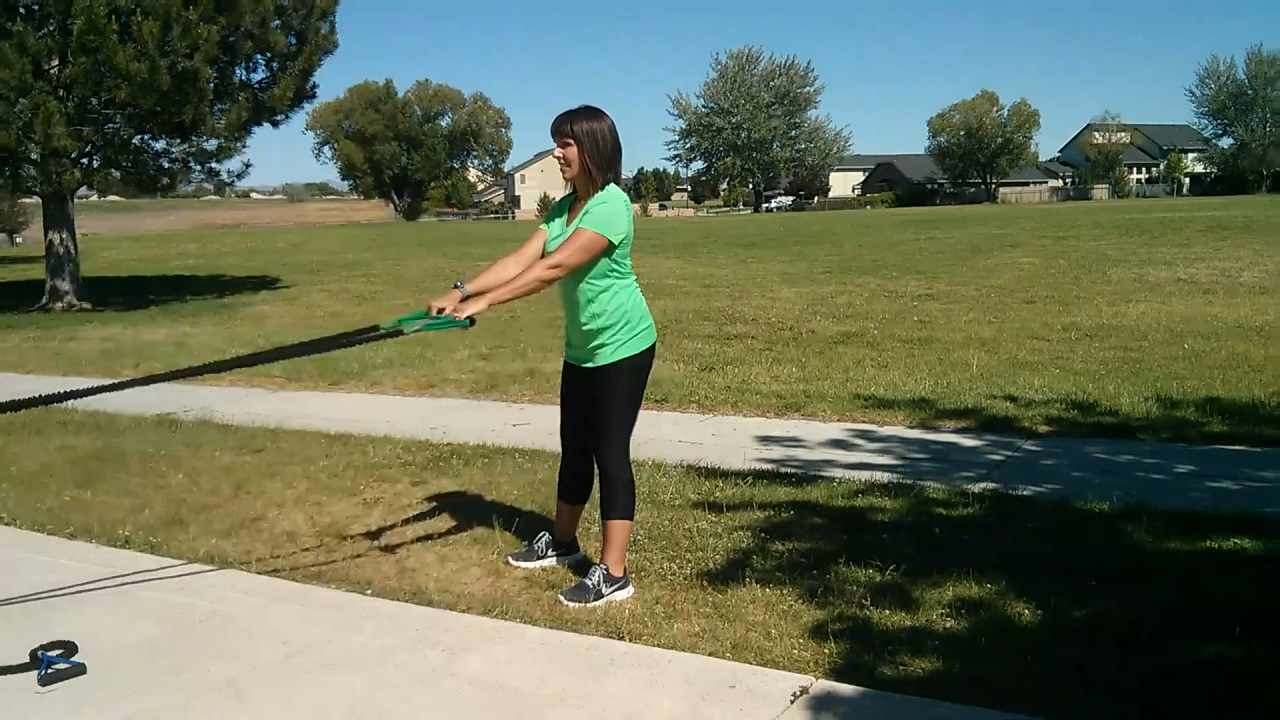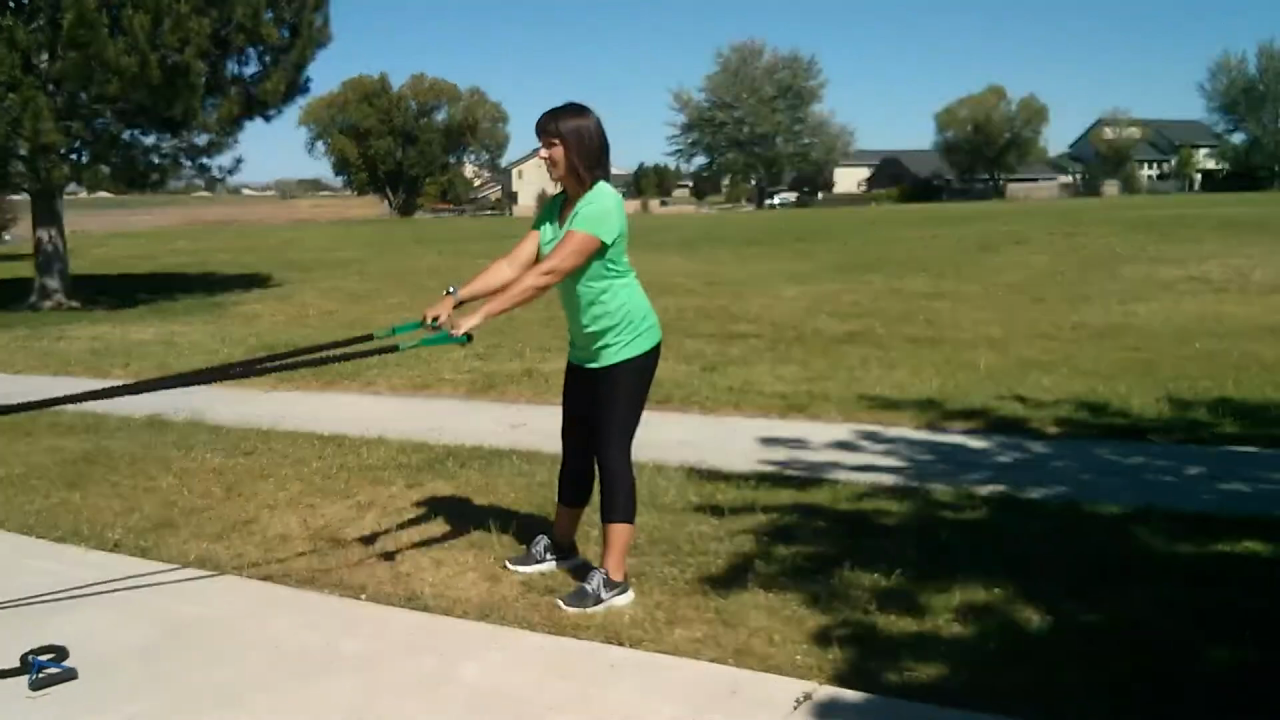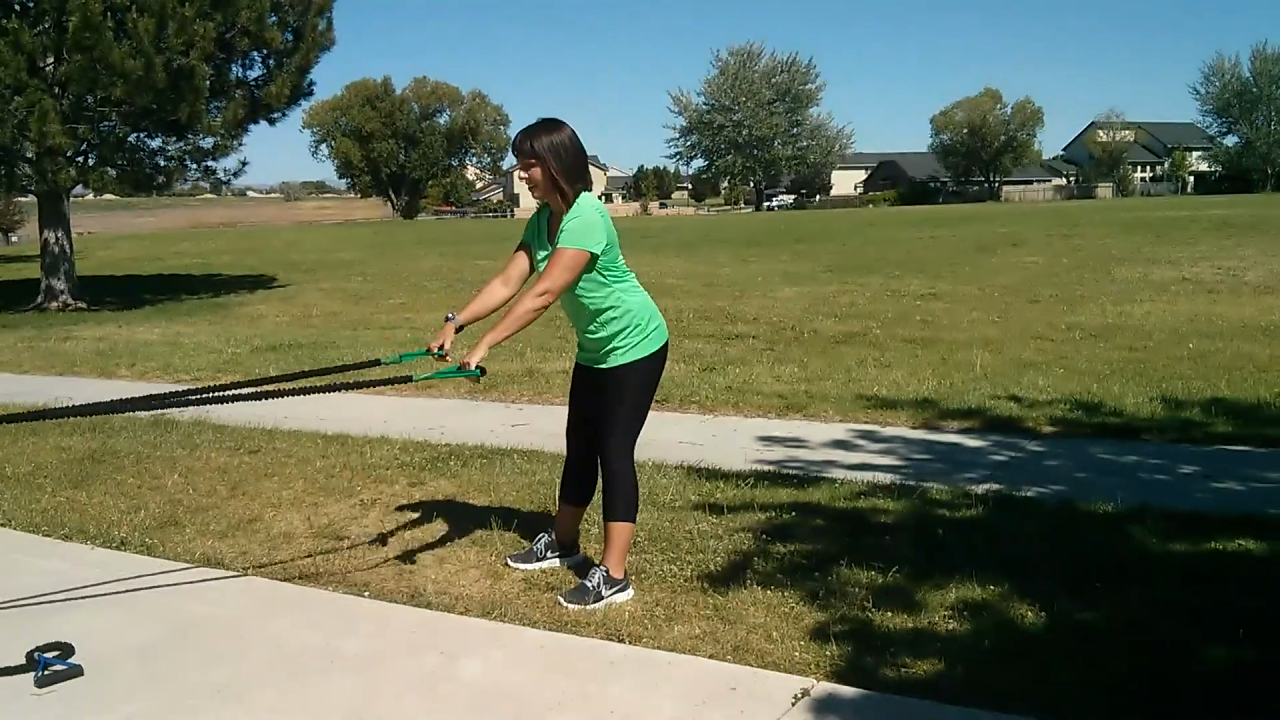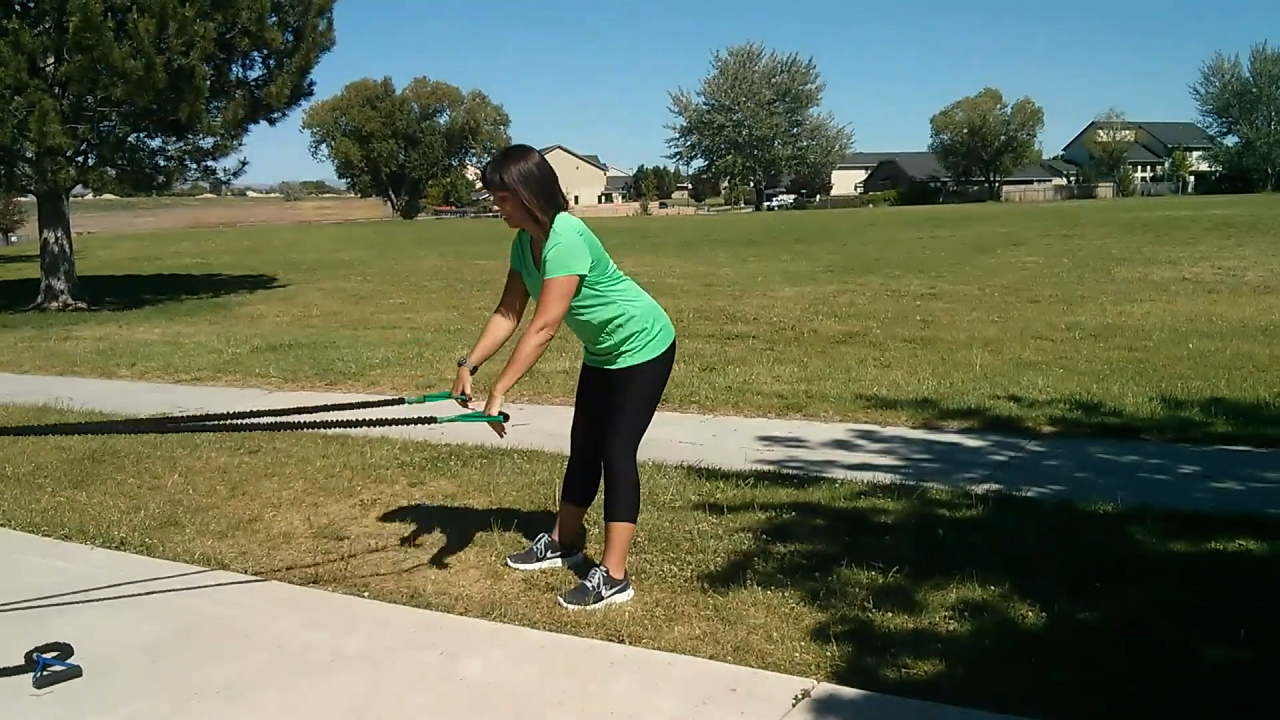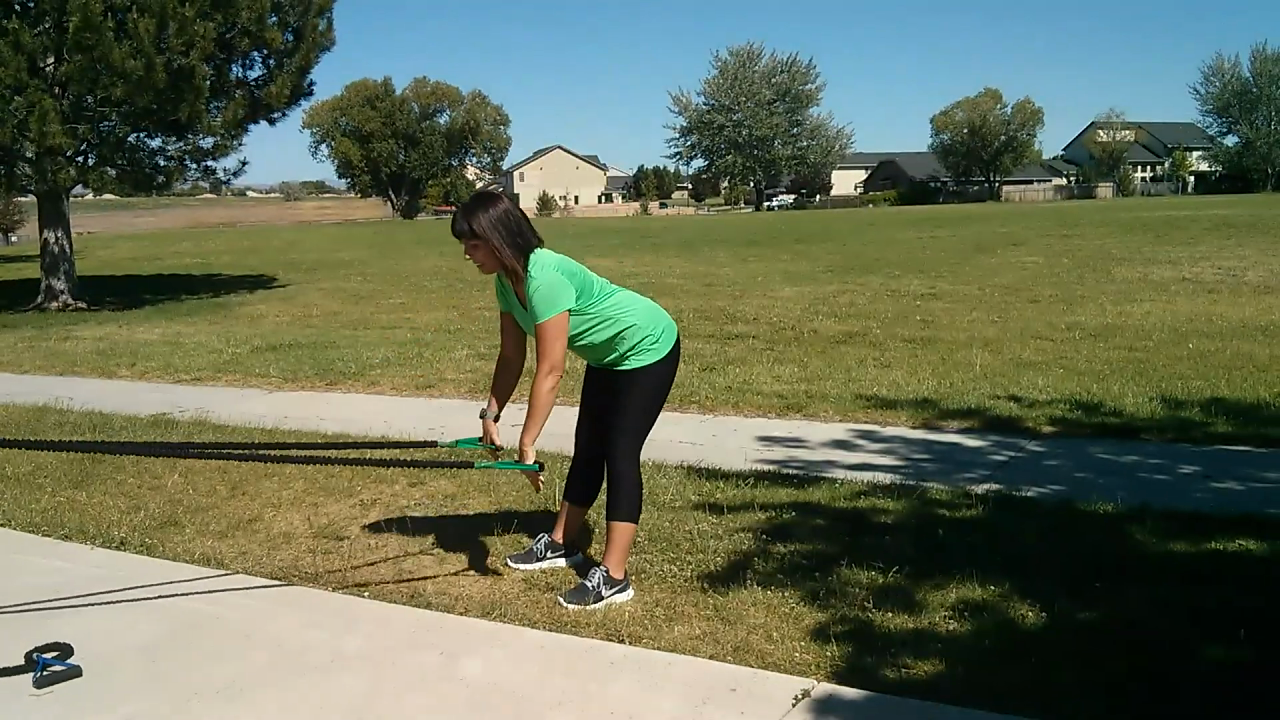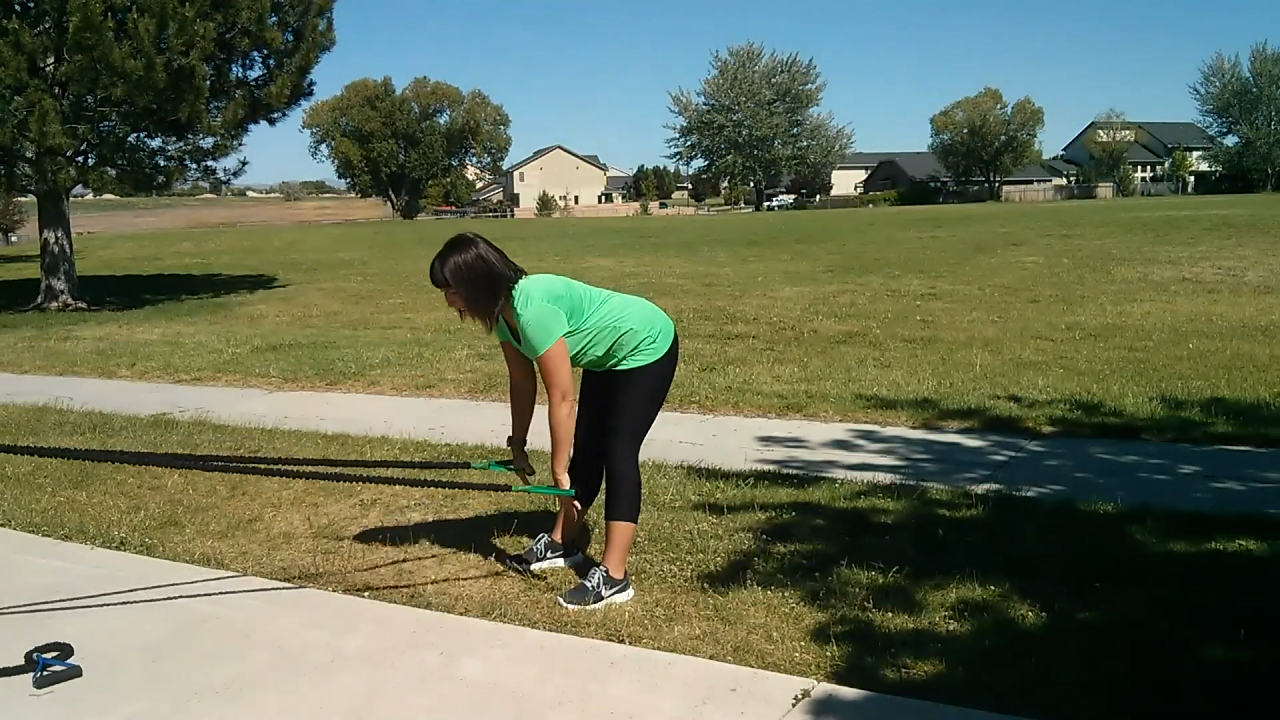
dt=0.2s
person 1, frame 1
left shoulder: (611, 205)
right shoulder: (564, 206)
left elbow: (554, 268)
right elbow: (521, 259)
left wrist: (484, 302)
right wrist: (460, 292)
left hip: (621, 349)
right hip: (582, 349)
left knee: (609, 451)
right knee: (574, 447)
left ankle: (613, 573)
right ankle: (562, 541)
person 1, frame 2
left shoulder: (602, 204)
right shoulder: (555, 206)
left elbow: (548, 273)
right elbow: (513, 263)
left wrist: (479, 315)
right wrist: (454, 297)
left hip: (625, 348)
right hip: (587, 350)
left knee: (610, 453)
right knee: (576, 449)
left ankle: (613, 580)
right ankle: (560, 545)
person 1, frame 3
left shoulder: (586, 216)
right shoulder: (542, 219)
left elbow: (544, 293)
right elbow: (508, 281)
left wrist: (485, 345)
right wrist: (455, 322)
left hip: (633, 348)
right hip: (595, 351)
left knee: (613, 452)
right knee: (579, 448)
left ankle: (613, 576)
right ankle: (562, 543)
person 1, frame 4
left shoulder: (565, 239)
right shoulder: (525, 242)
left elbow: (543, 328)
right elbow: (507, 313)
left wrist: (499, 391)
right wrist: (468, 365)
left hip: (641, 348)
right hip: (603, 352)
left knee: (616, 451)
right knee: (584, 448)
left ankle: (614, 577)
right ankle: (563, 542)
person 1, frame 5
left shoulder: (546, 278)
right shoulder: (507, 281)
left elbow: (550, 373)
right elbow: (511, 357)
left wrist: (527, 443)
right wrist: (491, 413)
left hip: (646, 348)
right hip: (608, 356)
left knee: (620, 453)
right knee: (588, 449)
left ankle: (614, 577)
right ankle: (561, 542)
person 1, frame 6
left shoulder: (534, 309)
right shoulder: (500, 310)
left elbow: (561, 399)
right elbow: (522, 383)
left wrist: (558, 471)
right wrist: (517, 444)
left hip: (644, 348)
right hip: (606, 357)
left knee: (618, 452)
right knee: (585, 447)
left ankle: (613, 577)
right ankle: (561, 543)
